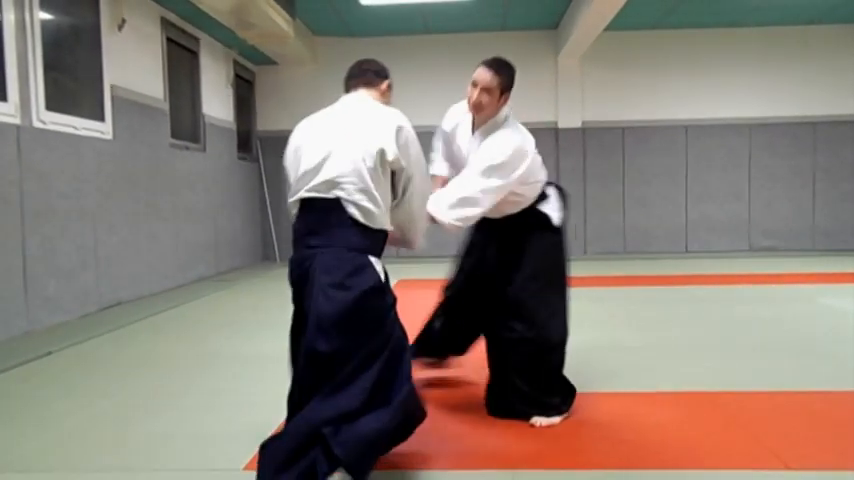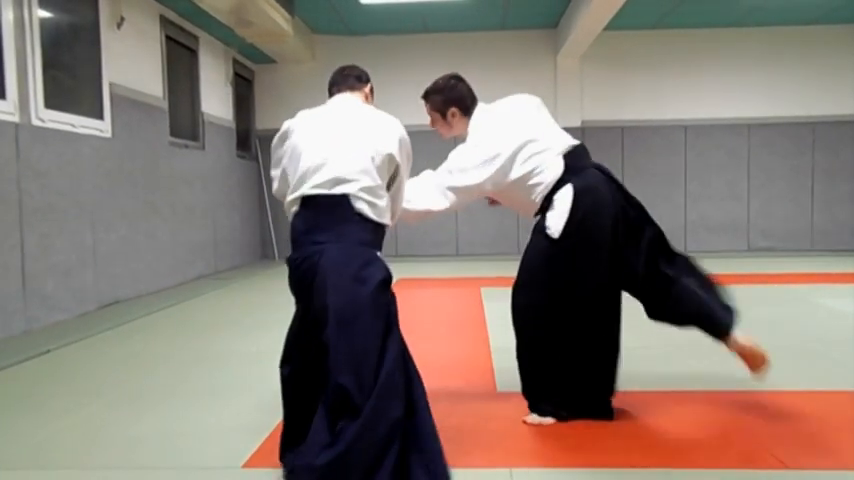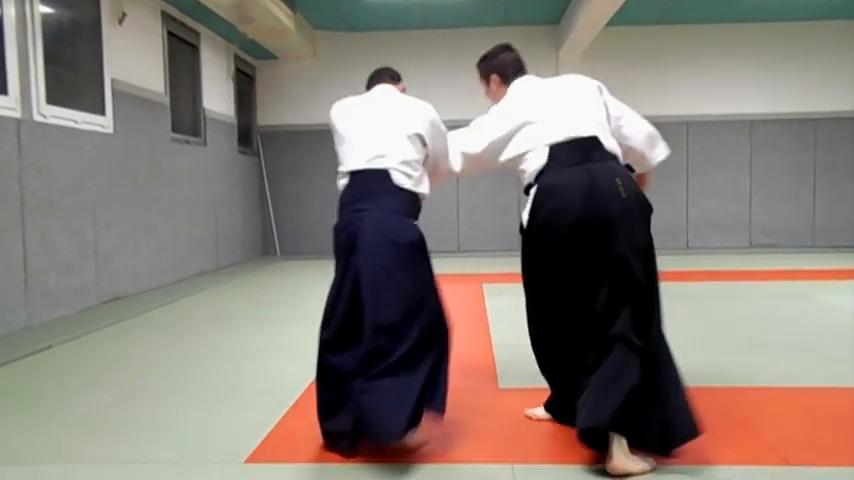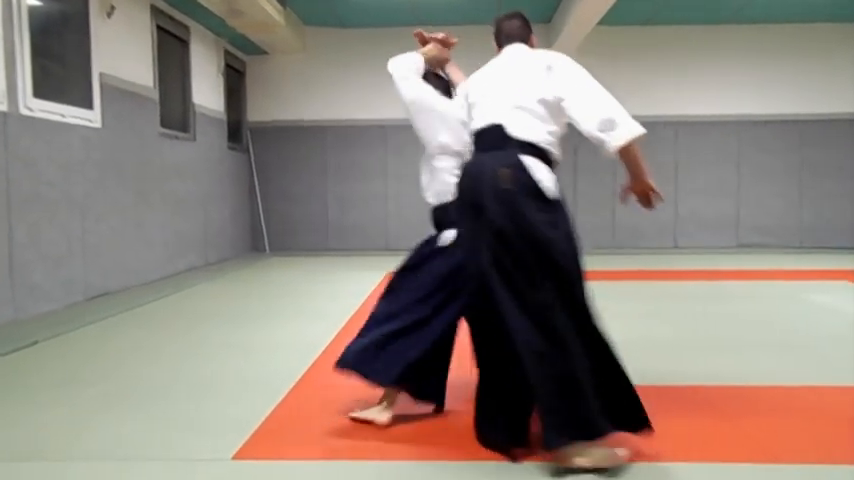
dt=0.4s
person 1, frame 1
left shoulder: (509, 143)
right shoulder: (459, 117)
left elbow: (468, 197)
right elbow: (443, 147)
right wrist: (441, 176)
left hip: (534, 221)
right hip: (496, 221)
left knee: (528, 305)
right knee: (467, 289)
left ankle: (546, 399)
right ankle: (437, 349)
person 1, frame 2
left shoulder: (480, 150)
right shoulder: (517, 105)
left elbow: (428, 193)
left hip: (578, 208)
right hip: (602, 188)
left knee: (539, 302)
right knee: (654, 269)
left ankle: (554, 402)
right ankle: (731, 336)
person 1, frame 3
left shoulder: (502, 116)
right shoulder: (581, 84)
left elbow: (452, 153)
right elbow: (643, 137)
right wrist: (638, 185)
left hip: (556, 198)
right hip: (612, 187)
left knee: (557, 308)
right knee: (625, 311)
left ankle: (569, 404)
right ankle: (618, 439)
person 1, frame 4
left shoulder: (480, 80)
right shoulder: (550, 63)
right elbow: (606, 119)
right wrist: (639, 176)
left hip: (479, 180)
right hip: (520, 180)
left knee: (503, 304)
right knee: (552, 300)
left ankle: (501, 425)
right ankle: (575, 437)
person 2, frame 1
left shoulder: (308, 126)
right shoulder: (392, 123)
right elbow: (413, 201)
right wrist: (406, 236)
left hip: (307, 251)
right hip: (349, 258)
right knee: (344, 375)
person 2, frame 2
left shoulder: (295, 126)
right shoulder: (389, 128)
left elbow: (281, 187)
right elbow: (394, 202)
left hip: (307, 246)
right hip: (354, 250)
left knee: (309, 357)
right knee: (366, 368)
person 2, frame 3
left shoulder: (344, 110)
right shoulder: (422, 111)
right elbow: (440, 170)
left hip: (353, 217)
right hip: (394, 220)
left knee: (346, 321)
right knee: (414, 317)
left ankle: (348, 424)
right ankle: (391, 419)
person 2, frame 4
left shoulder: (442, 116)
right shoulder: (468, 116)
left elbow: (400, 69)
left wrist: (426, 55)
right wrist: (442, 63)
left hip: (457, 233)
left knee: (410, 304)
left ankle: (392, 398)
